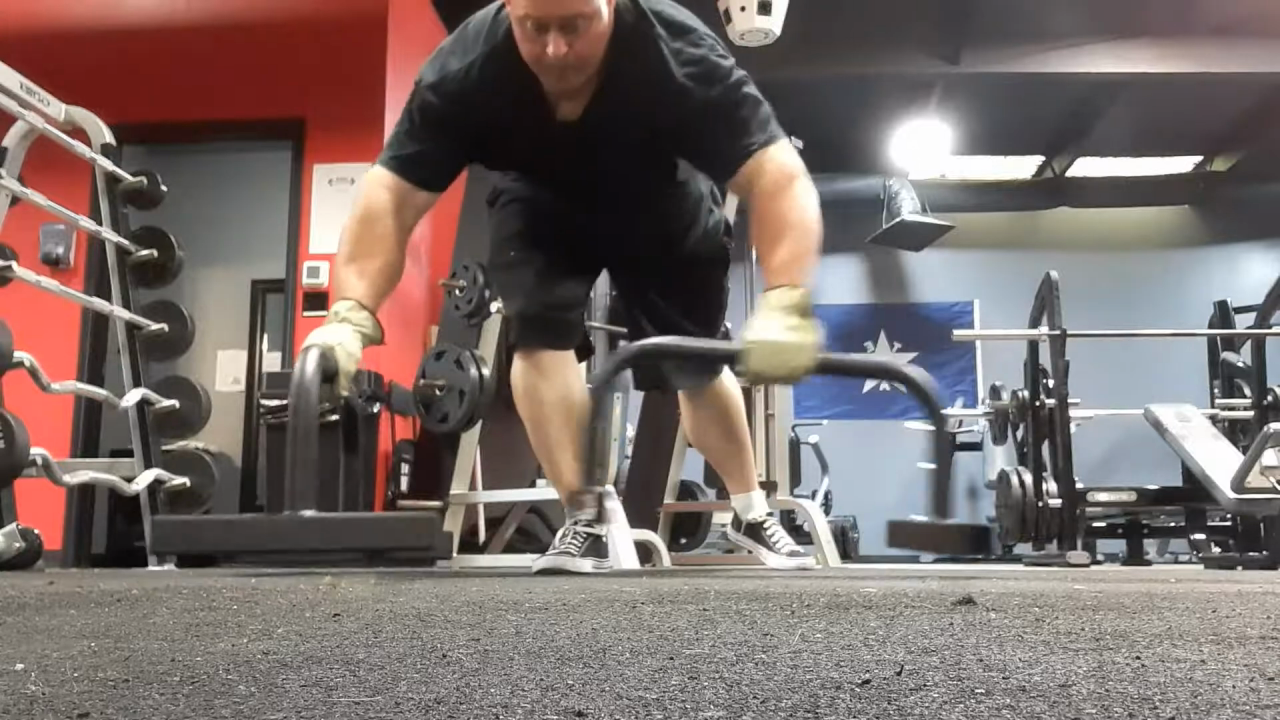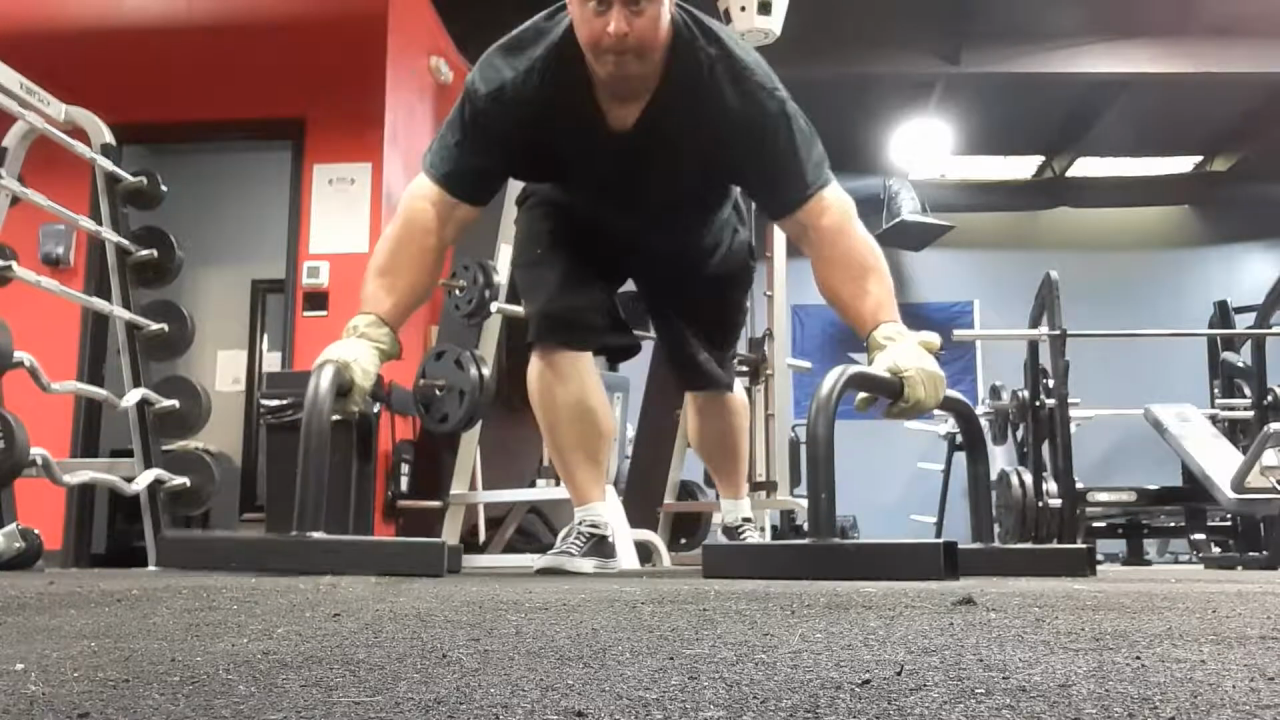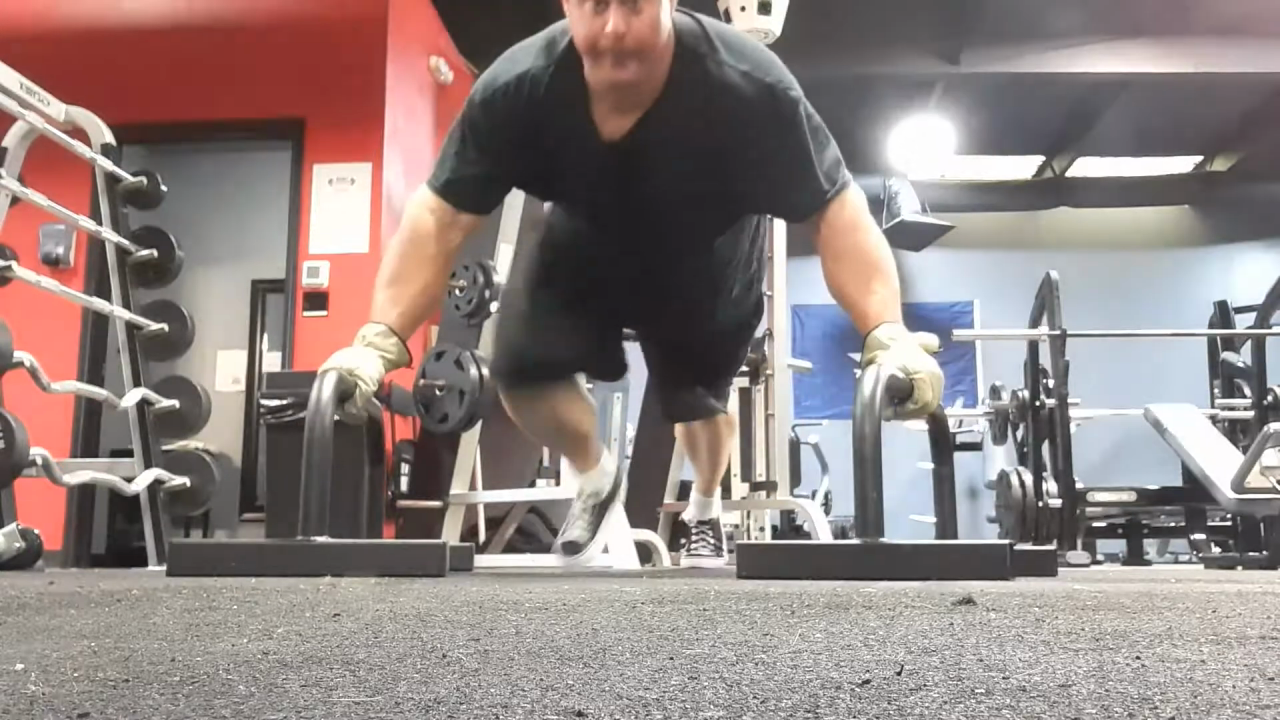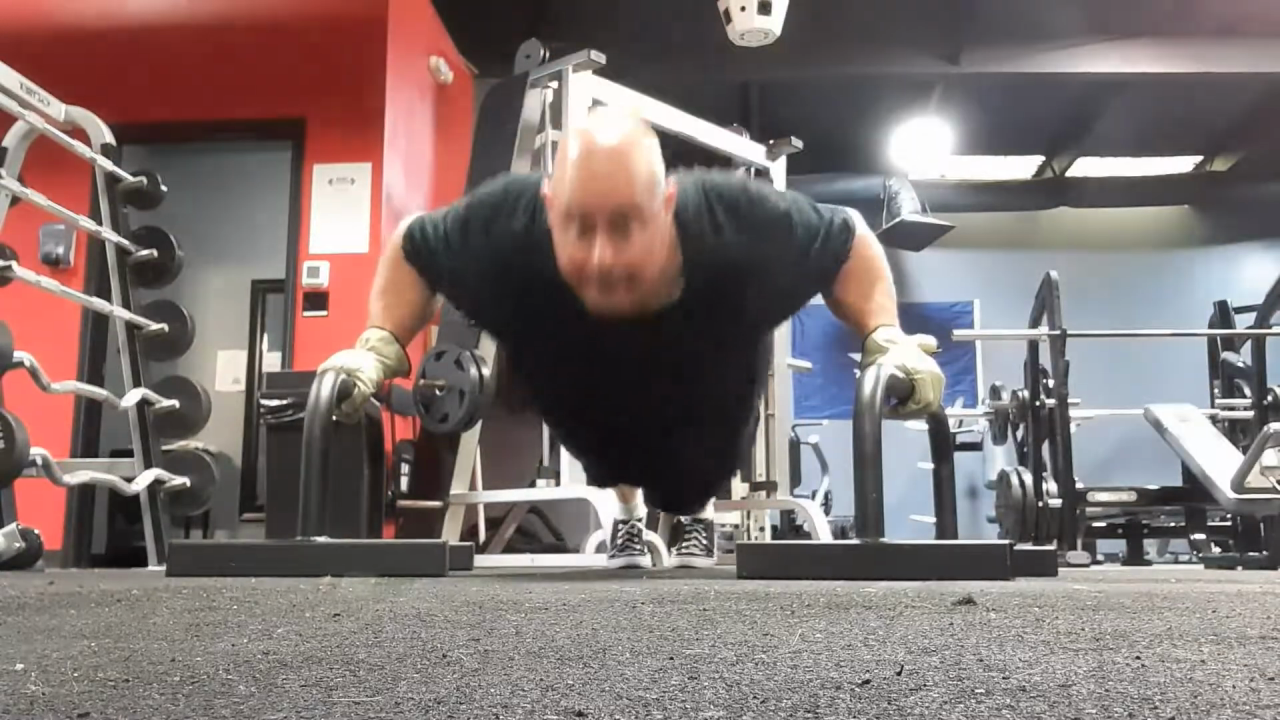
dt=0.7s
person 1, frame 1
left shoulder: (679, 52)
right shoulder: (464, 69)
left elbow: (776, 176)
right elbow: (392, 196)
left wrist: (784, 306)
right wrist: (351, 317)
left hip: (666, 210)
right hip: (543, 208)
left knee: (696, 361)
right knee: (540, 334)
left ankle: (751, 514)
right ankle: (584, 524)
person 1, frame 2
left shoulder: (733, 80)
right shoulder: (515, 73)
left elbow: (820, 216)
right elbow: (434, 208)
left wrist: (889, 338)
right wrist: (369, 333)
left hip: (695, 226)
right hip: (571, 218)
left knee: (711, 371)
right knee: (559, 336)
left ankle: (738, 518)
right ankle: (592, 525)
person 1, frame 3
left shoulder: (743, 80)
right shoulder: (518, 84)
left elbow: (835, 211)
right elbow: (441, 218)
left wrist: (889, 336)
right wrist: (379, 341)
left hip: (707, 254)
right hip: (589, 243)
left knee: (700, 396)
right knee: (524, 371)
left ankle: (704, 513)
right ankle: (595, 476)
person 1, frame 4
left shoulder: (742, 228)
right shoulder: (501, 231)
left elbow: (847, 242)
right elbow: (412, 247)
left wrist: (889, 342)
right wrist: (378, 348)
left ankle: (696, 519)
right ankle: (628, 523)
